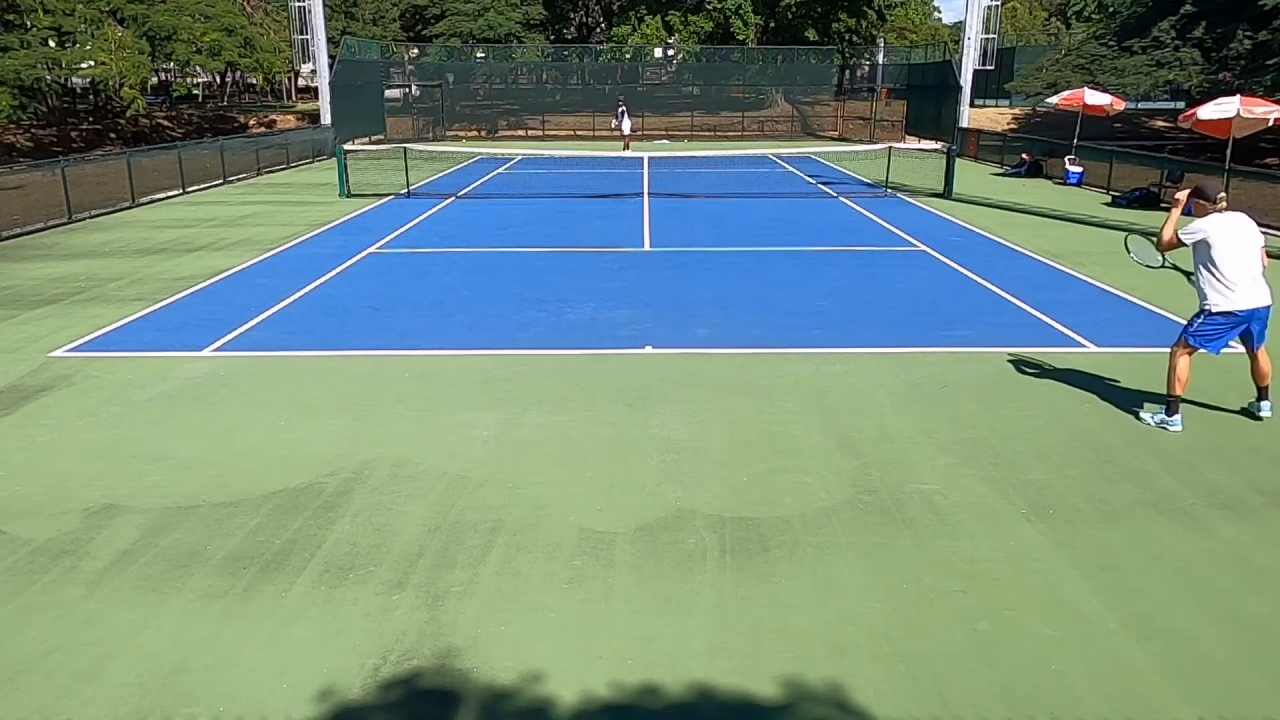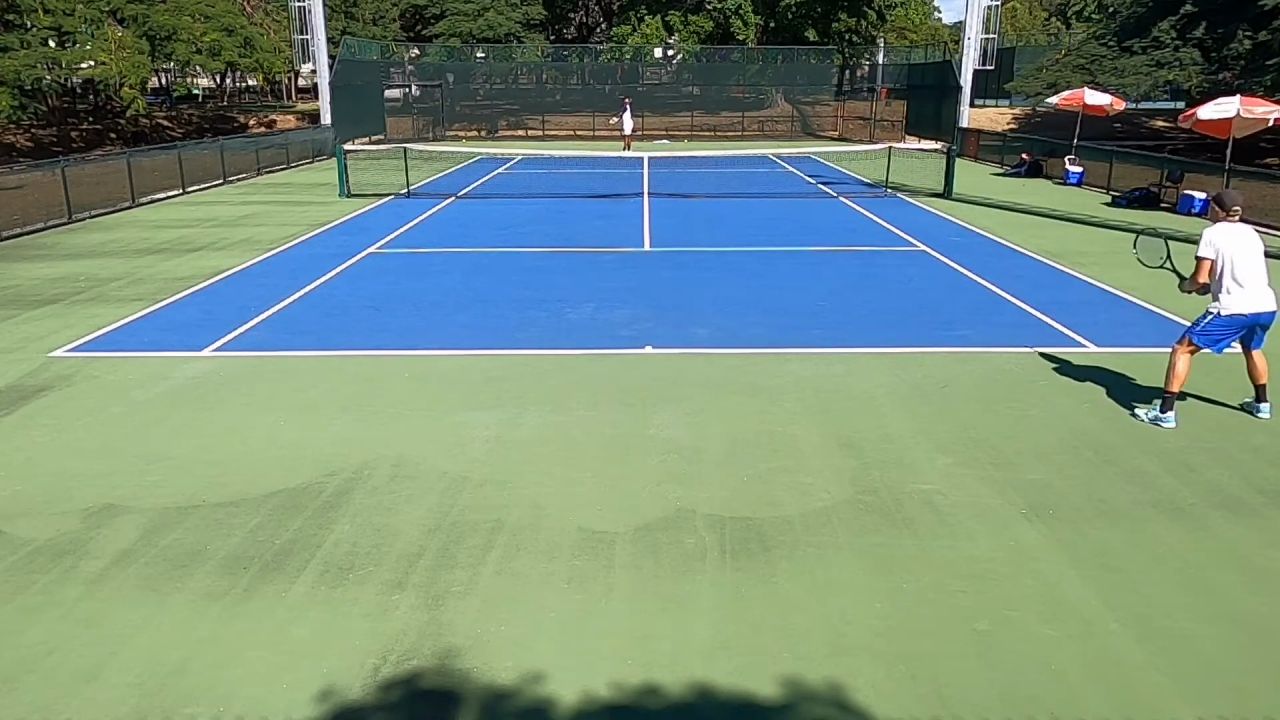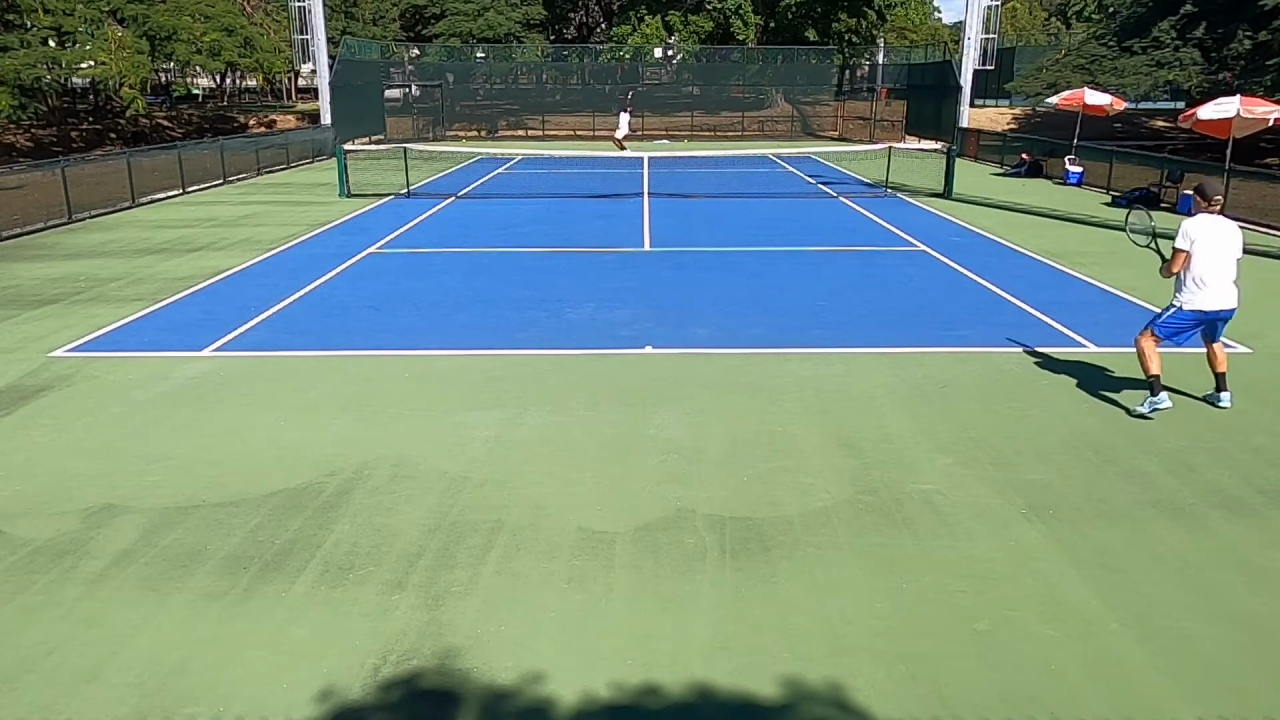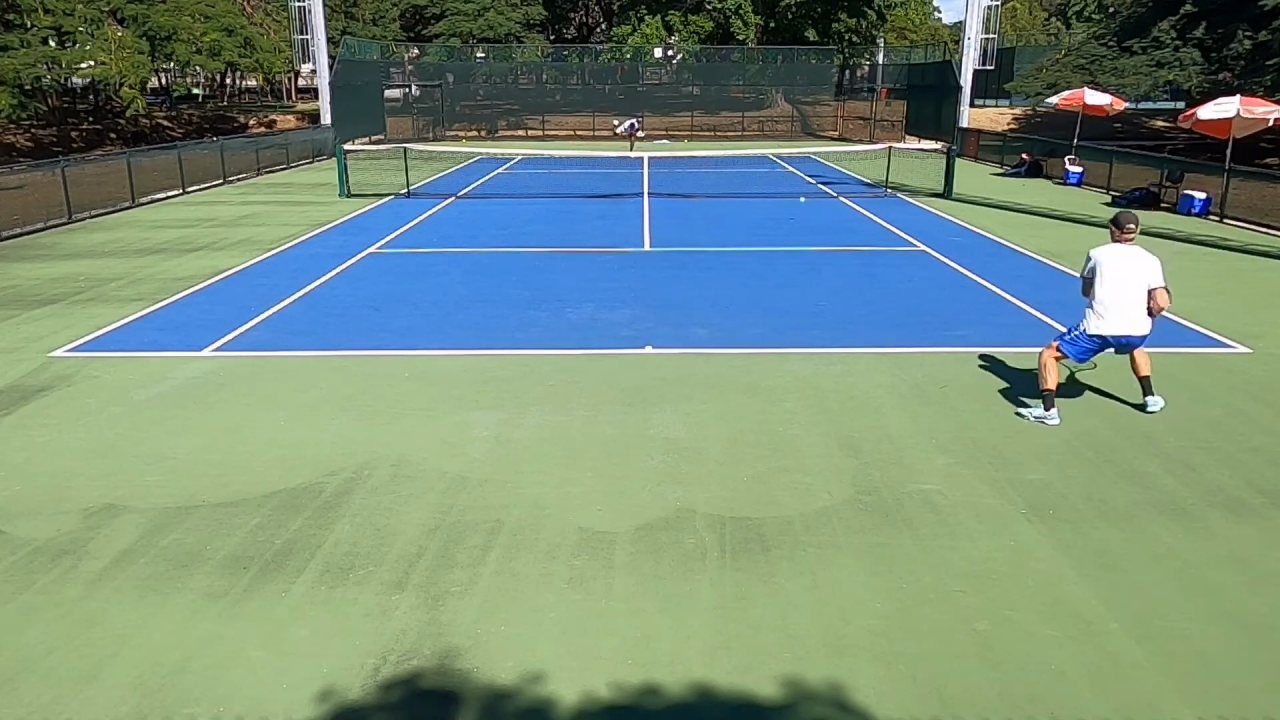
dt=0.7s
person 1, frame 1
left shoulder: (1204, 226)
right shoulder: (1245, 220)
left elbow: (1163, 244)
right elbow: (1263, 262)
left wrist: (1176, 209)
left hip: (1226, 307)
right hip: (1261, 302)
left knee: (1180, 351)
right knee: (1256, 350)
left ankle: (1171, 415)
right ankle: (1263, 402)
person 1, frame 2
left shoulder: (1212, 234)
right shoulder: (1252, 234)
left elbow: (1200, 278)
left wrist: (1186, 285)
right wrist: (1206, 287)
left hip: (1234, 309)
right hip: (1266, 307)
left knee: (1182, 350)
right knee: (1252, 349)
left ankle: (1165, 412)
right ankle: (1261, 403)
person 1, frame 3
left shoulder: (1191, 226)
right shoulder: (1234, 230)
left elbow: (1173, 268)
right elbow: (1228, 268)
left wrist: (1164, 269)
left hip: (1194, 303)
right hip: (1227, 303)
left knee: (1145, 341)
right knee: (1212, 341)
left ankle: (1157, 395)
right ankle: (1222, 393)
person 1, frame 4
left shoulder: (1098, 254)
right shoulder: (1150, 260)
left elbow: (1087, 291)
right elbow: (1160, 303)
right wrist: (1153, 312)
left hip: (1099, 326)
right hip: (1137, 329)
left knee: (1050, 354)
right knee: (1135, 348)
left ankle: (1049, 410)
right ankle: (1150, 398)
